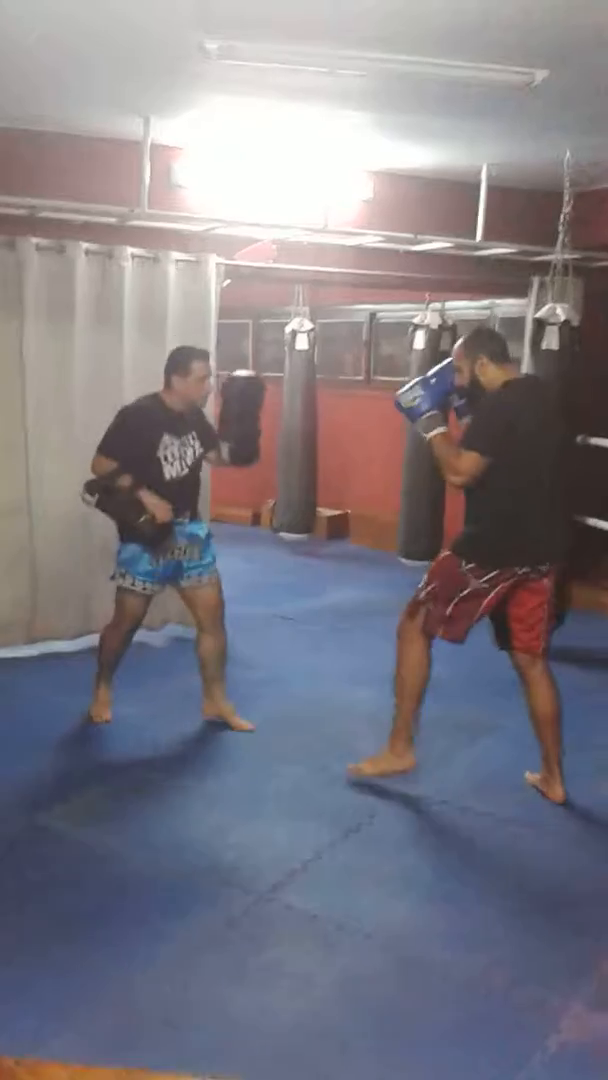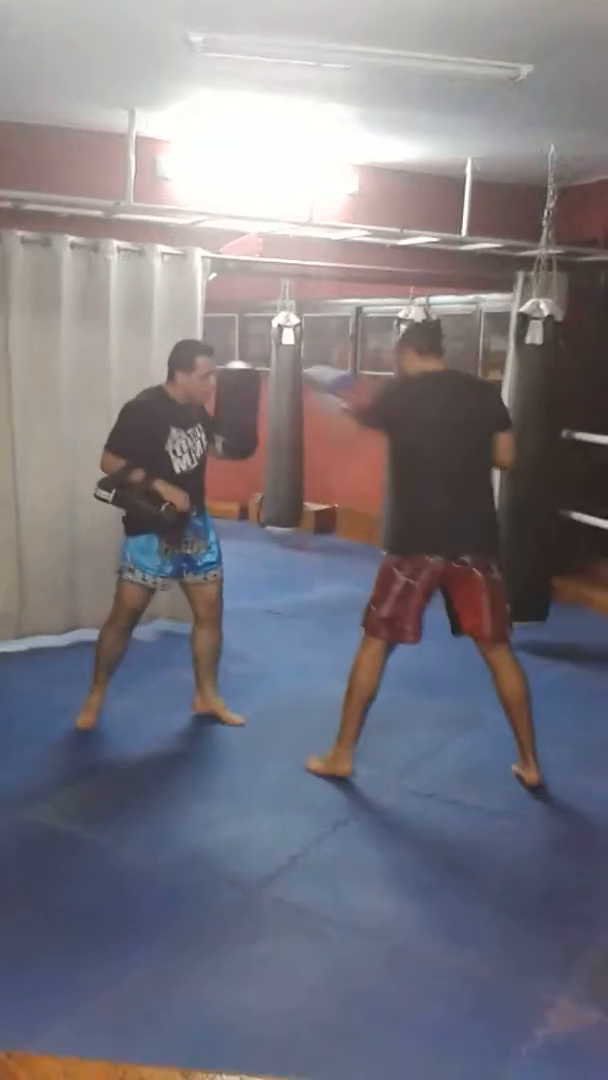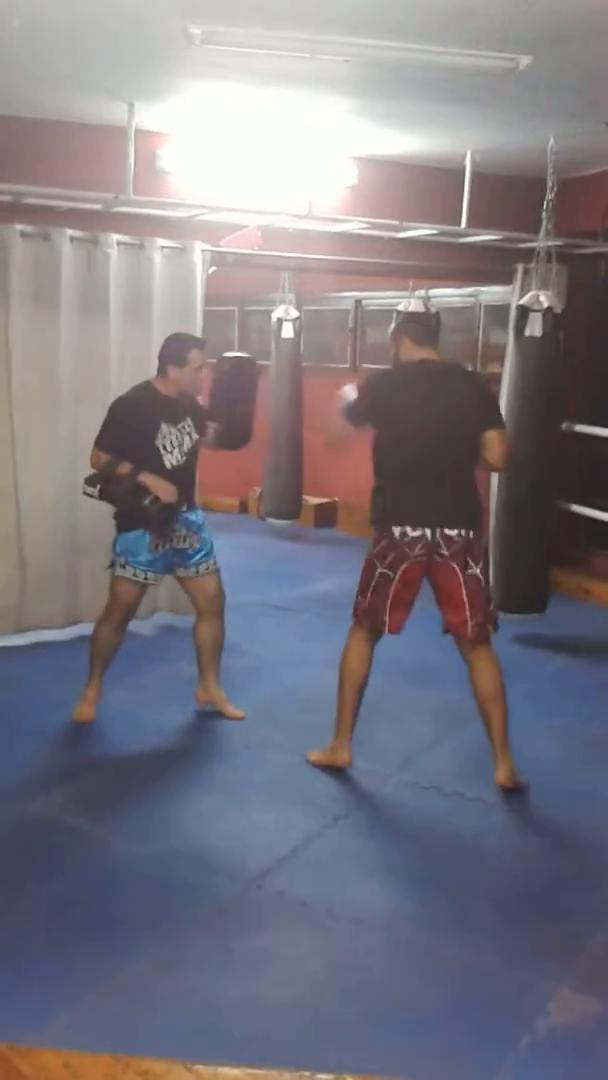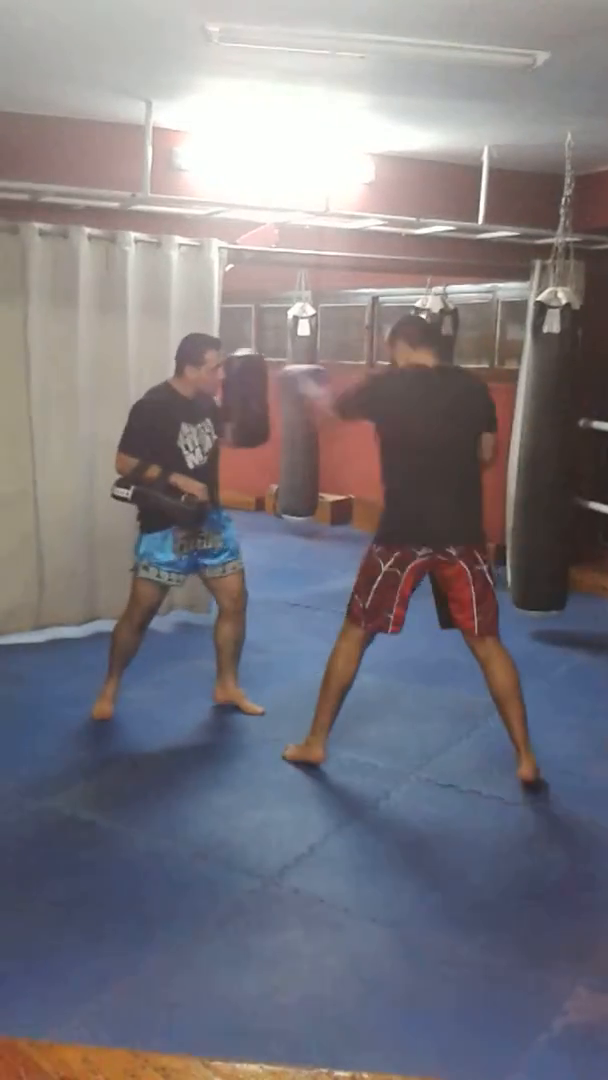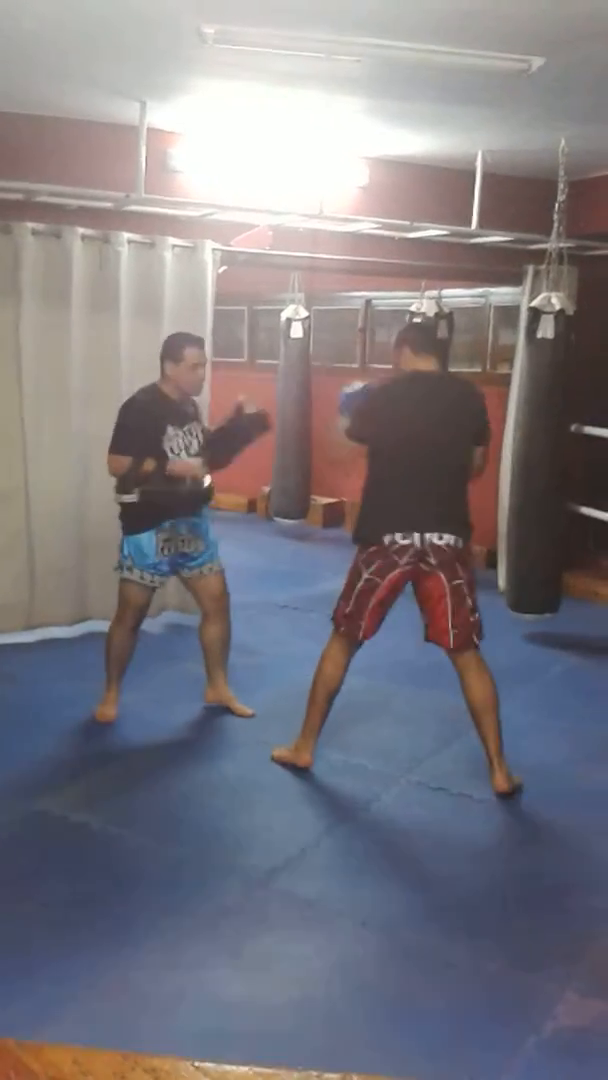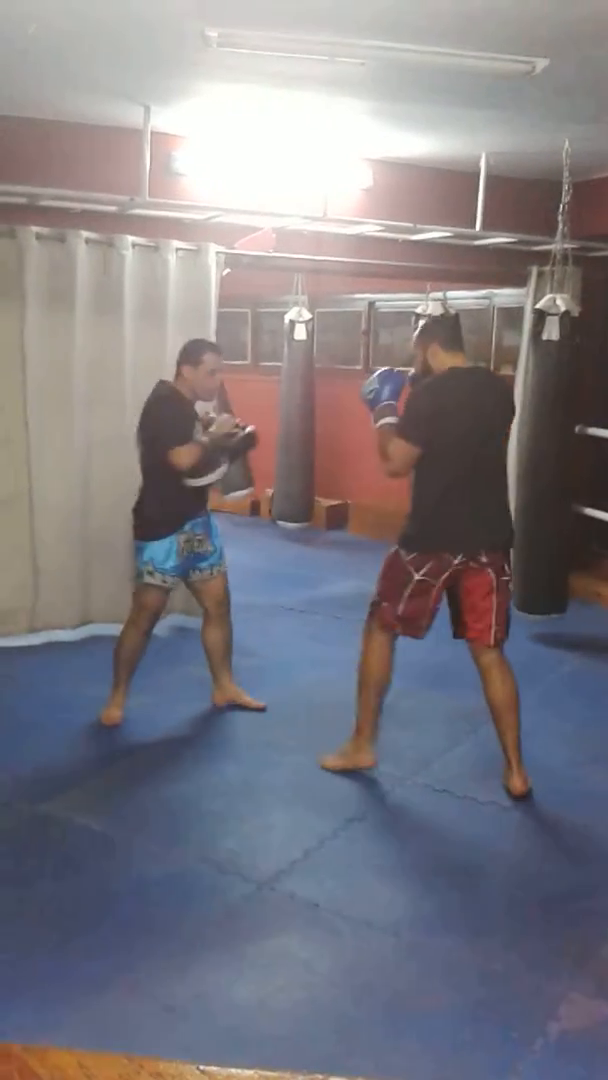
dt=0.3s
person 1, frame 1
left shoulder: (499, 405)
right shoulder: (537, 394)
left elbow: (460, 472)
left wrist: (431, 423)
right wrist: (459, 411)
left hip: (492, 549)
right hip: (540, 550)
left knee: (414, 627)
right knee: (532, 661)
left ankle: (400, 748)
right ankle: (552, 777)
person 1, frame 2
left shoulder: (404, 393)
right shoulder: (483, 393)
left elbow: (349, 419)
right elbow: (505, 457)
left hip: (419, 543)
right hip: (476, 540)
left knee: (376, 640)
right knee: (496, 647)
left ankle: (341, 754)
right ankle: (530, 762)
person 1, frame 3
left shoulder: (385, 386)
right shoulder: (475, 387)
right elbow: (497, 459)
left wrist: (355, 411)
left hip: (400, 530)
right hip: (459, 531)
left knee: (363, 634)
right knee: (477, 646)
left ankle: (340, 744)
right ankle: (503, 763)
person 1, frame 4
left shoulder: (391, 387)
right shoulder: (473, 389)
left elbow: (330, 409)
right elbow: (485, 455)
left hip: (404, 534)
right hip: (462, 534)
left knee: (355, 631)
right knee: (486, 642)
left ankle: (315, 742)
right ankle: (526, 759)
person 1, frame 5
left shoulder: (383, 396)
right shoulder: (471, 398)
left elbow: (346, 446)
left wrist: (356, 416)
left hip: (389, 538)
right hip: (448, 539)
left knee: (343, 638)
right knee: (466, 654)
left ankle: (304, 745)
right ankle: (499, 769)
person 1, frame 6
left shoulder: (429, 394)
right shoulder: (498, 390)
left elbow: (396, 463)
left wrist: (384, 410)
left hip: (433, 538)
right hip: (489, 538)
left knee: (380, 628)
right knee: (489, 652)
left ankle: (362, 745)
right ankle: (516, 771)
person 2, frame 1
left shoulder: (194, 417)
right shoulder: (137, 416)
left elbow: (219, 458)
right elbow: (102, 466)
right wrist: (145, 496)
left hip: (190, 531)
right hip: (145, 535)
left knee: (213, 617)
right knee: (126, 621)
left ankle: (216, 702)
right ankle: (103, 689)
person 2, frame 2
left shoulder: (196, 409)
right shoulder: (142, 410)
left elbow: (220, 448)
right elbow: (110, 463)
right wrist: (161, 487)
left hip: (196, 525)
right hip: (152, 530)
left knee: (210, 612)
right knee: (125, 615)
left ankle: (207, 697)
right ankle: (95, 696)
person 2, frame 3
left shoulder: (186, 402)
right shoulder: (131, 406)
left elbow: (213, 437)
right elbow: (99, 459)
right wrist: (146, 479)
left hip: (187, 519)
right hip: (142, 525)
left knee: (212, 602)
right knee: (119, 610)
left ankle: (209, 688)
right ankle: (91, 690)
person 2, frame 4
left shoulder: (204, 402)
right shoulder: (152, 408)
right elbow: (124, 464)
right wrist: (177, 479)
left hip: (210, 520)
right hip: (166, 526)
left knee: (235, 602)
right knee: (141, 611)
left ankle: (227, 687)
right ankle: (110, 687)
person 2, frame 5
left shoulder: (188, 406)
right shoulder: (140, 408)
left elbow: (203, 448)
right elbow: (117, 464)
left wrist: (236, 426)
right wrist: (173, 467)
left hip: (190, 522)
right hip: (148, 528)
left knee: (216, 604)
right knee: (130, 615)
left ankle: (218, 687)
right ankle: (111, 693)
person 2, frame 6
left shoulder: (184, 406)
right shoulder: (164, 405)
right elbow: (183, 460)
left wrist: (216, 437)
right wrist: (215, 435)
left hip: (196, 522)
right hip: (163, 529)
left knee: (218, 605)
right knee: (144, 617)
left ankle: (224, 687)
right ankle: (117, 696)
